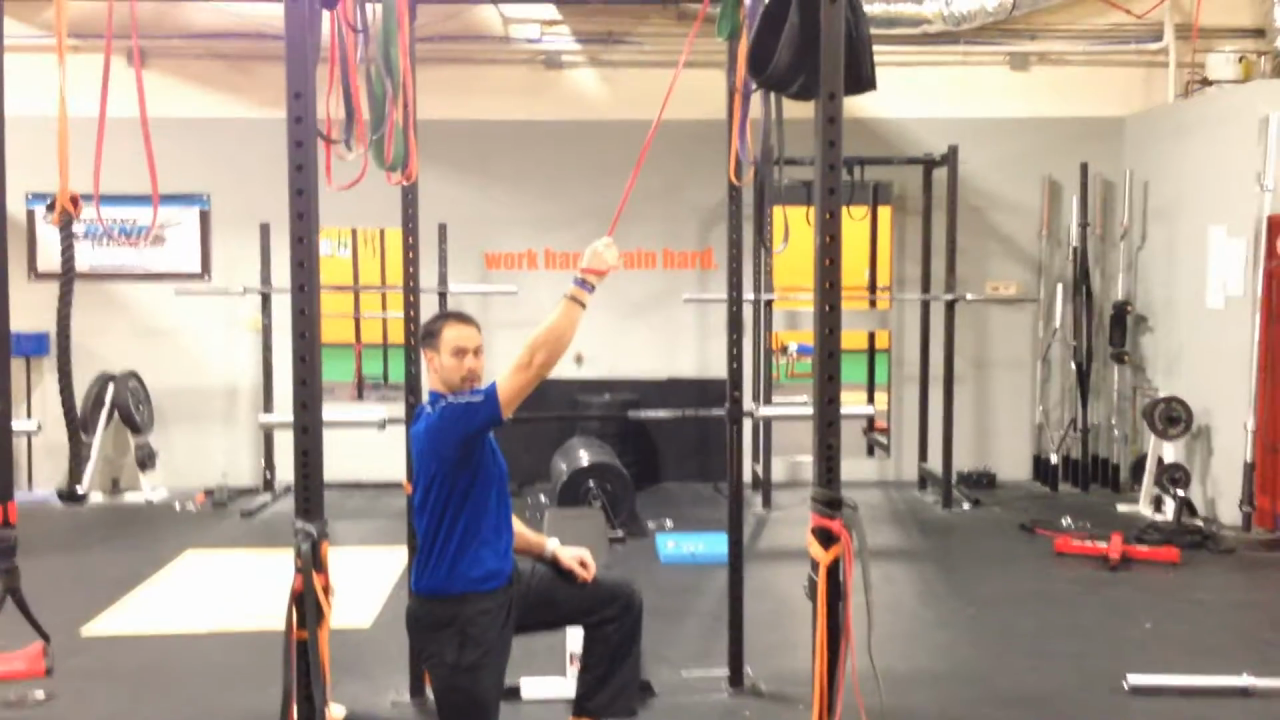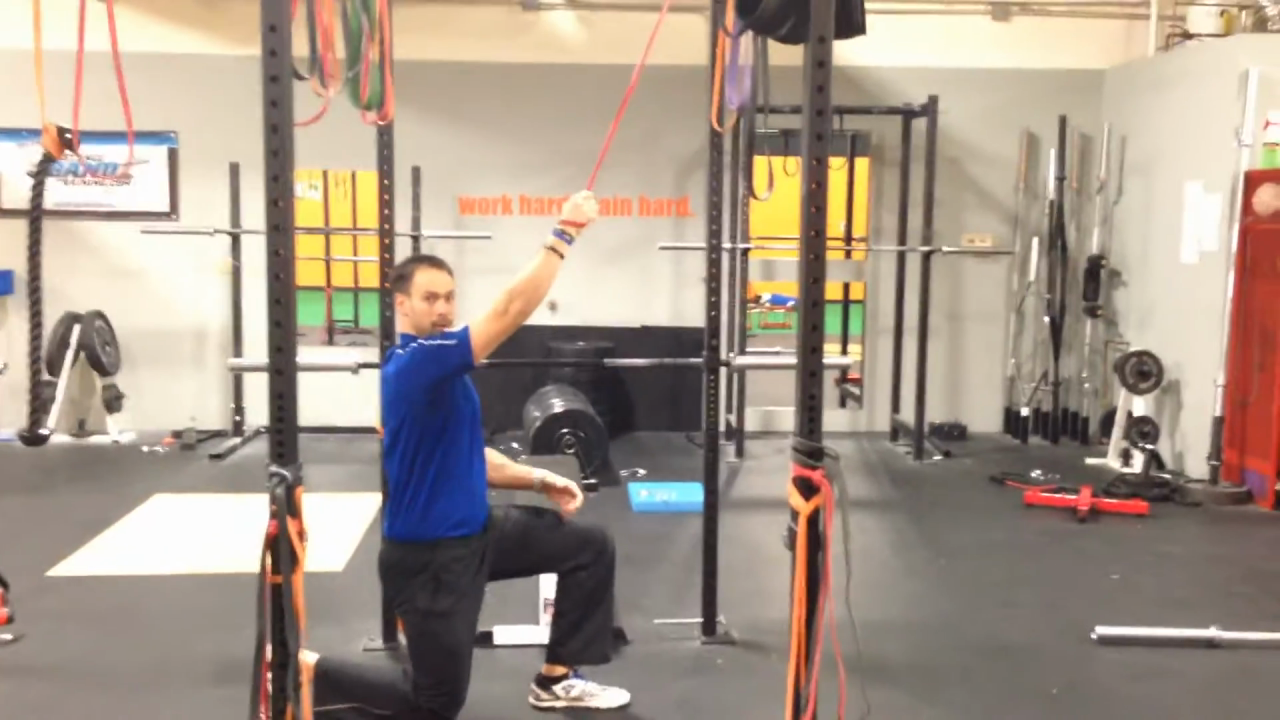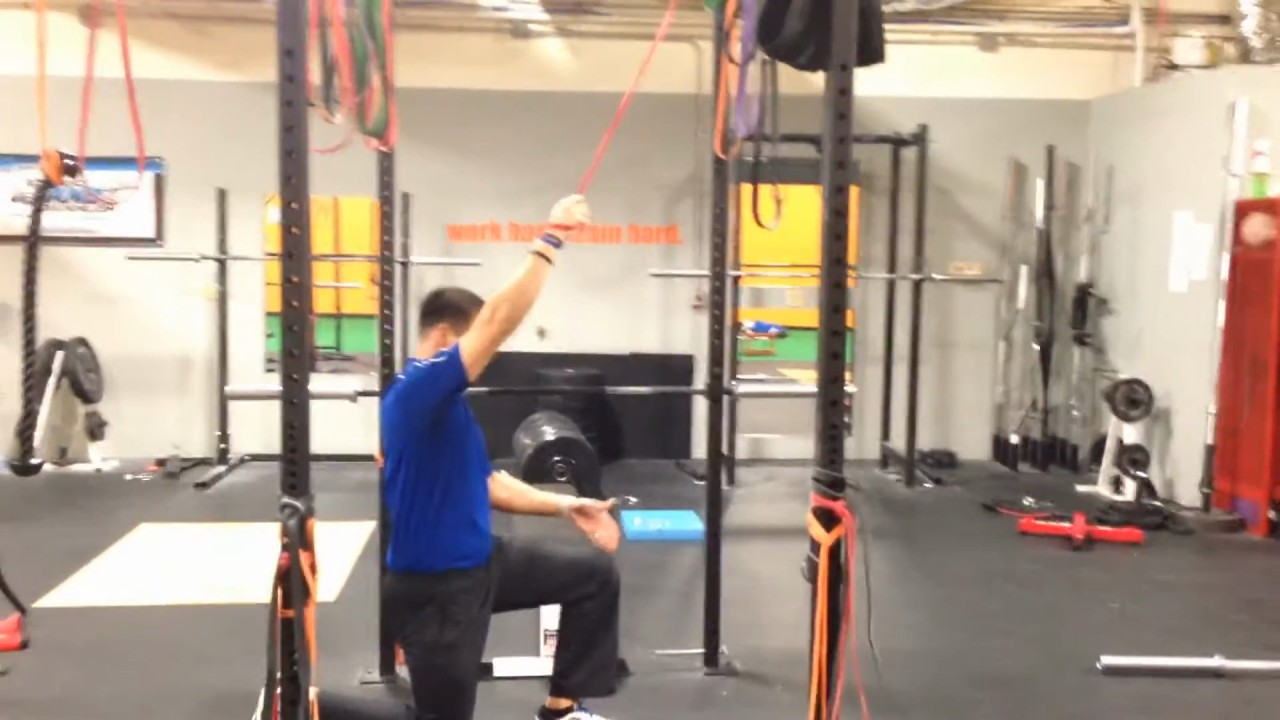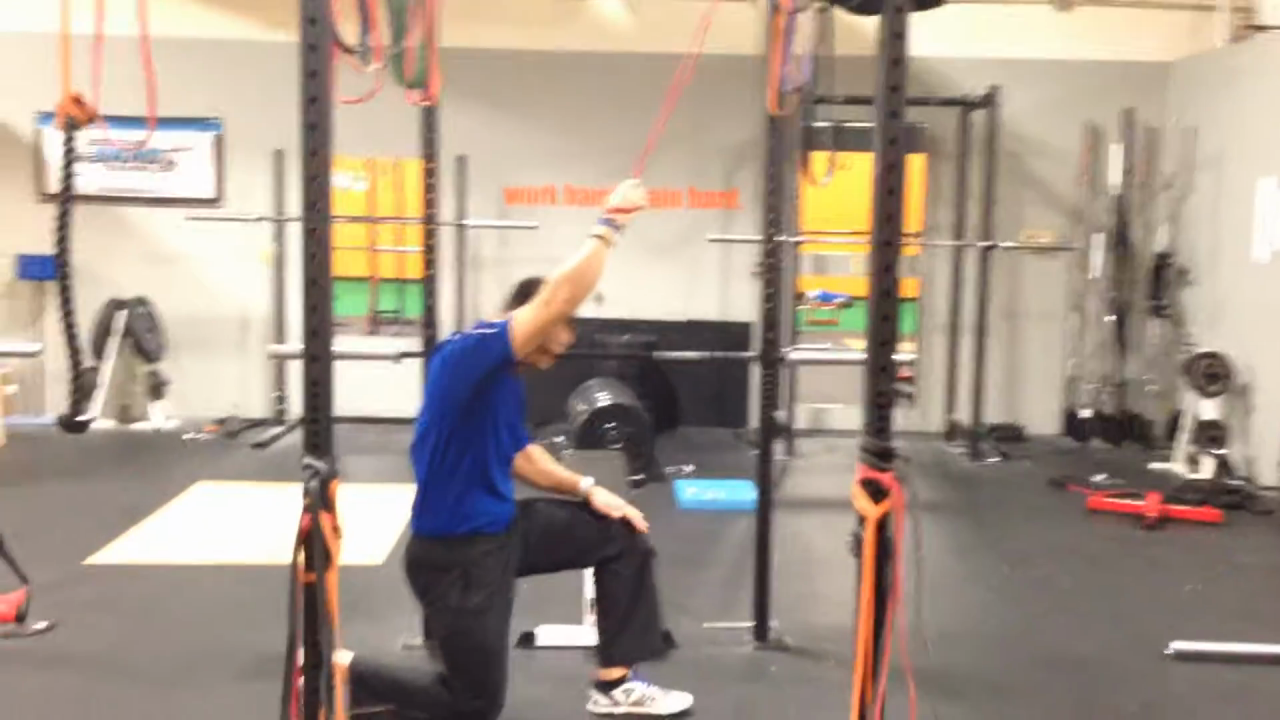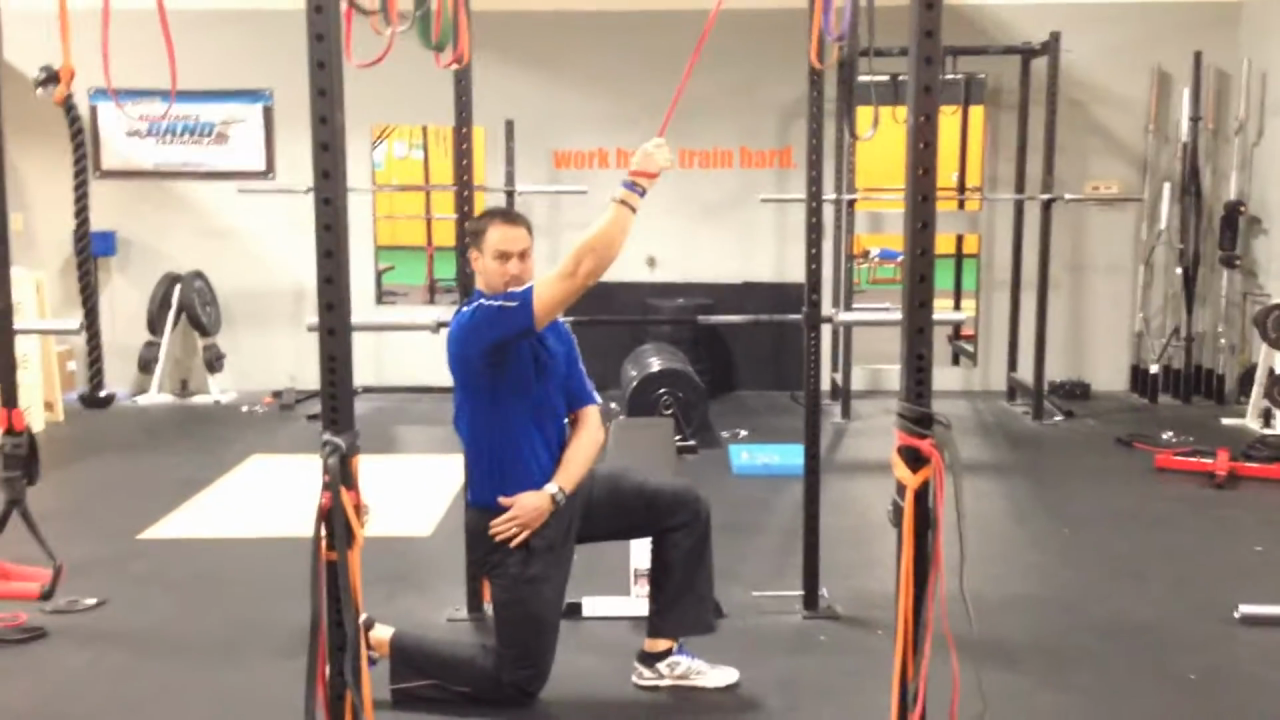
dt=1s
person 1, frame 1
left shoulder: (467, 426)
right shoulder: (444, 423)
right elbow: (532, 365)
left wrist: (550, 549)
right wrist: (586, 279)
left hip: (500, 583)
right hip: (456, 608)
left knee: (618, 602)
person 1, frame 2
left shoulder: (442, 370)
right shoulder: (414, 365)
right elbow: (507, 315)
left wrist: (542, 479)
right wrist: (565, 231)
left hip: (467, 528)
right hip: (424, 549)
left knee: (589, 548)
left ankle: (558, 676)
right ankle: (304, 669)
person 1, frame 3
left shoulder: (445, 401)
right shoulder: (416, 391)
left elbow: (486, 483)
right elbow: (499, 322)
left wrist: (566, 506)
right wrist: (552, 239)
left hip: (479, 562)
right hip: (433, 587)
left knee: (595, 576)
person 1, frame 4
left shoulder: (504, 375)
right shoulder: (465, 356)
left elbow: (521, 454)
right elbow: (558, 298)
left wrist: (587, 490)
right wrist: (612, 221)
left hip: (503, 528)
right hip: (454, 553)
left knee: (621, 537)
right ankle: (329, 667)
person 1, frame 5
left shoulder: (554, 331)
right shoulder: (475, 326)
left elbow: (589, 420)
right elbow: (580, 273)
left wrist: (553, 493)
right wrist: (636, 184)
left hip: (558, 493)
right hip: (512, 514)
left knee: (684, 509)
right knee: (517, 682)
left ankle: (659, 656)
right ankle: (370, 638)
